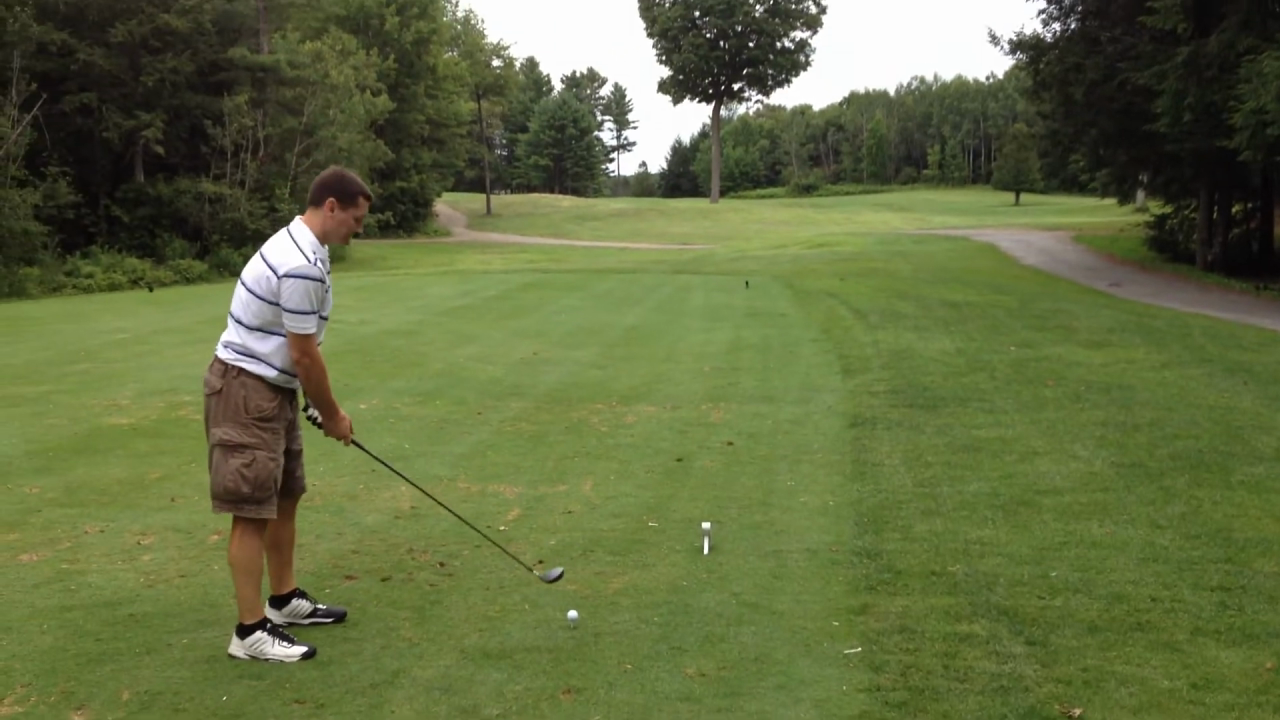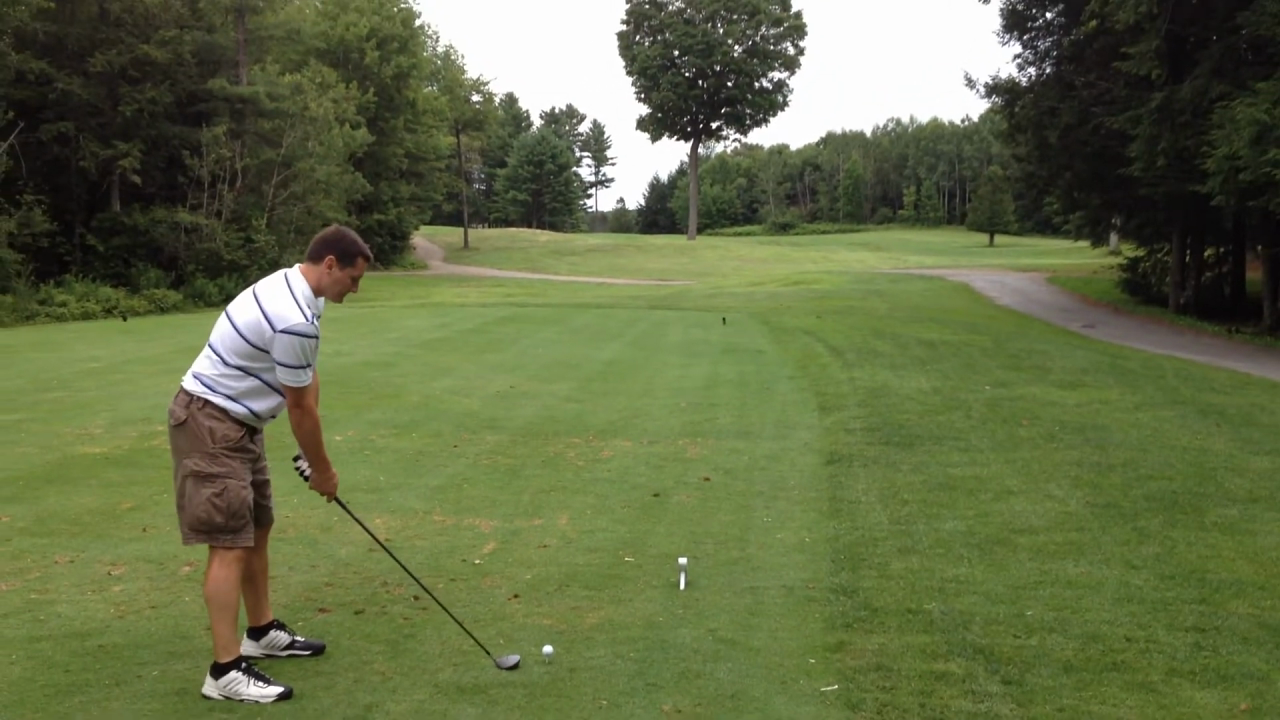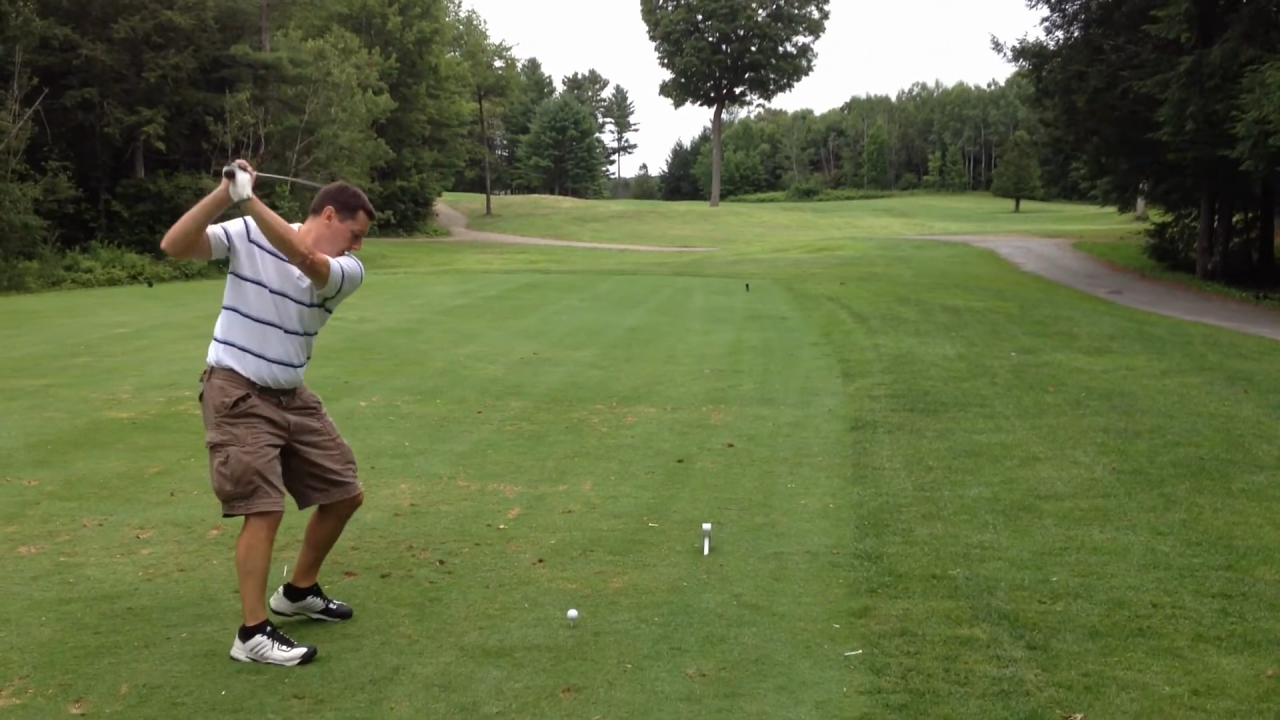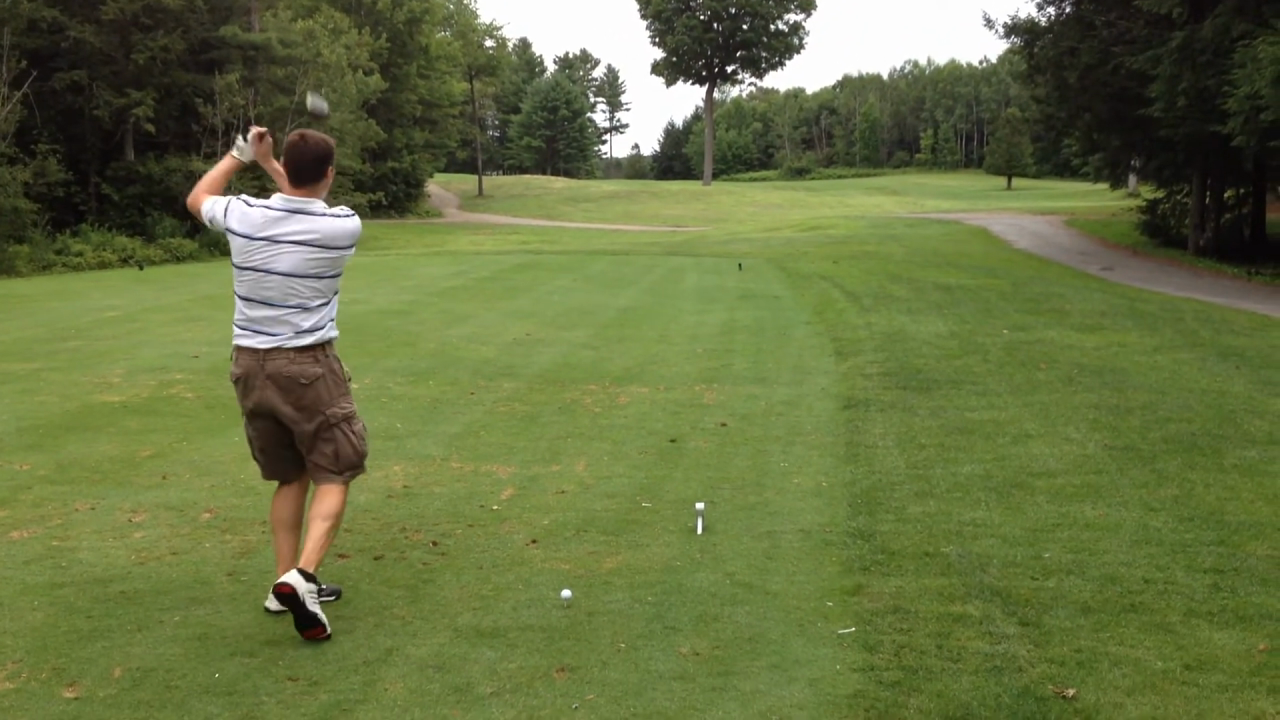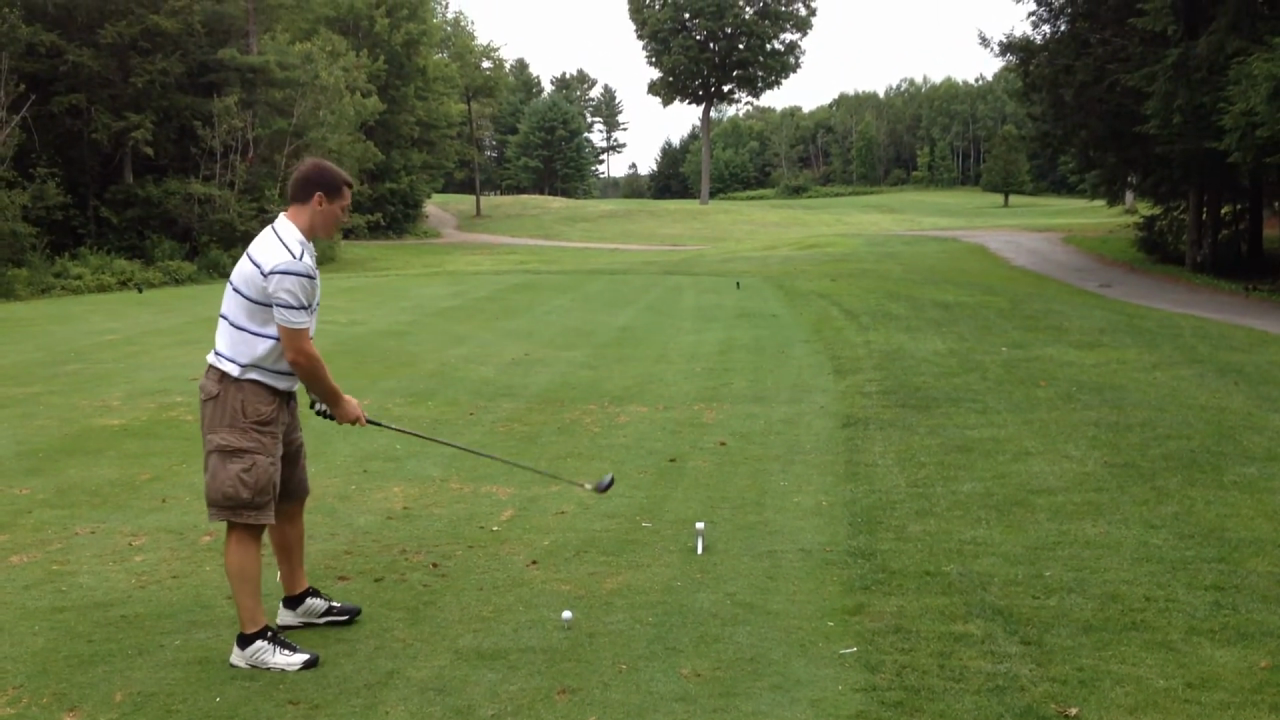
dt=1s
person 1, frame 1
left shoulder: (305, 247)
right shoulder: (301, 266)
left elbow: (304, 346)
right elbow: (304, 357)
left wrist: (326, 407)
right wrist: (332, 416)
left hip: (272, 387)
right hip: (246, 387)
left knee: (284, 499)
right knee: (253, 510)
left ankle: (283, 599)
right ankle: (250, 630)
person 1, frame 2
left shoulder: (294, 286)
right shoulder: (294, 320)
left elbow: (307, 383)
right elbow: (299, 406)
left wrist: (312, 455)
right wrist: (322, 469)
left hip: (236, 420)
right hip: (210, 422)
left knee: (255, 530)
right knee: (231, 543)
left ankle: (262, 631)
right ankle: (226, 669)
person 1, frame 3
left shoulder: (348, 271)
right shoulder: (248, 235)
left elbow: (306, 259)
right elbow: (174, 247)
left wrist: (250, 202)
right wrist: (225, 194)
left hip: (291, 396)
right hip: (236, 392)
left knee: (345, 494)
right knee: (264, 510)
left ankle: (299, 591)
right ankle: (252, 633)
person 1, frame 4
left shoulder: (243, 215)
right shoulder: (344, 225)
left elbow: (198, 198)
left wrist: (240, 155)
right wrist: (268, 161)
left hip: (251, 363)
right hip: (308, 365)
left knee: (290, 476)
right knee: (333, 474)
left ankle: (289, 584)
right ankle: (302, 576)
person 1, frame 5
left shoulder: (284, 239)
right shoulder: (291, 263)
right elbow: (299, 354)
left wrist: (324, 393)
right wrist: (339, 403)
left hip: (268, 391)
right hip: (244, 394)
left knee: (289, 501)
right knee: (248, 515)
left ankle: (298, 600)
right ankle: (252, 639)
